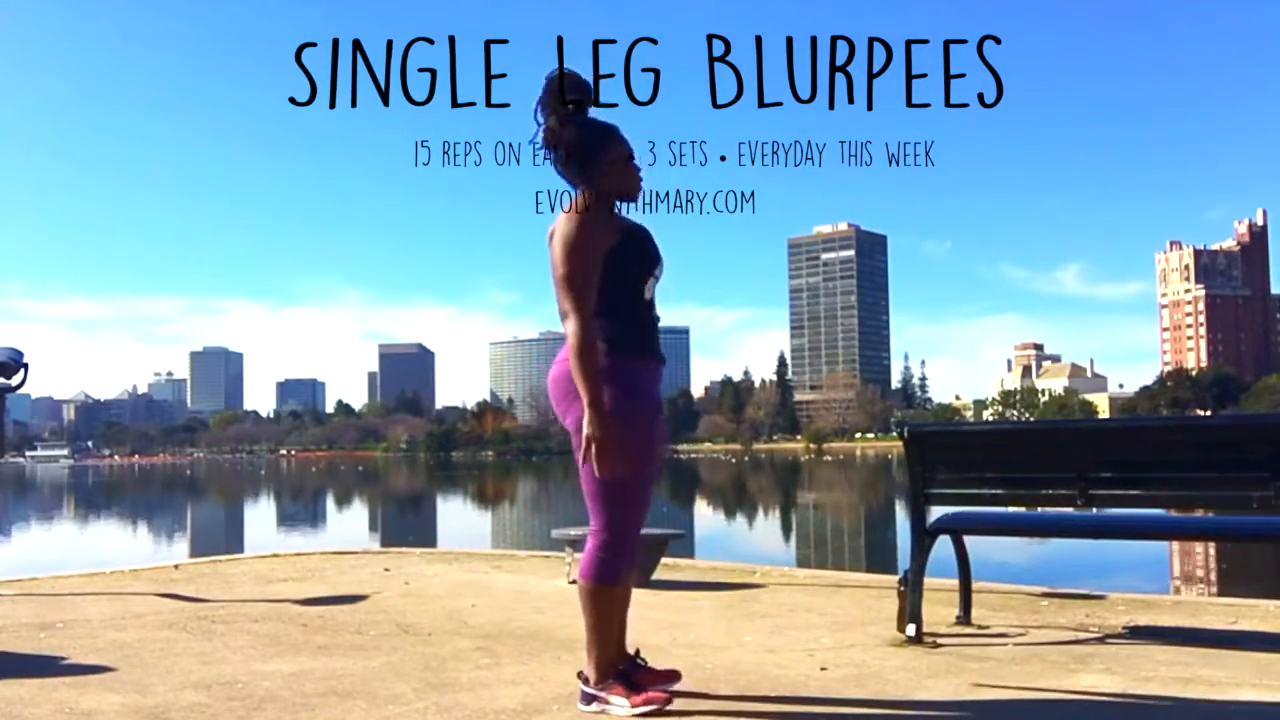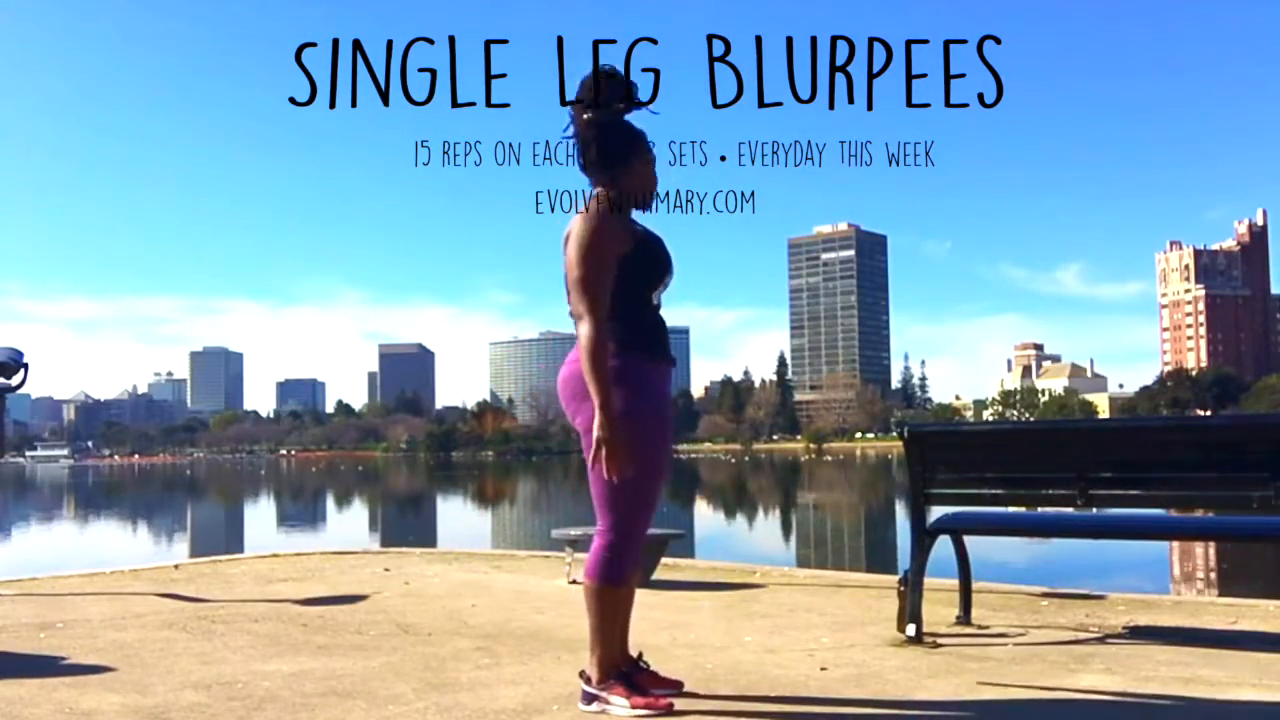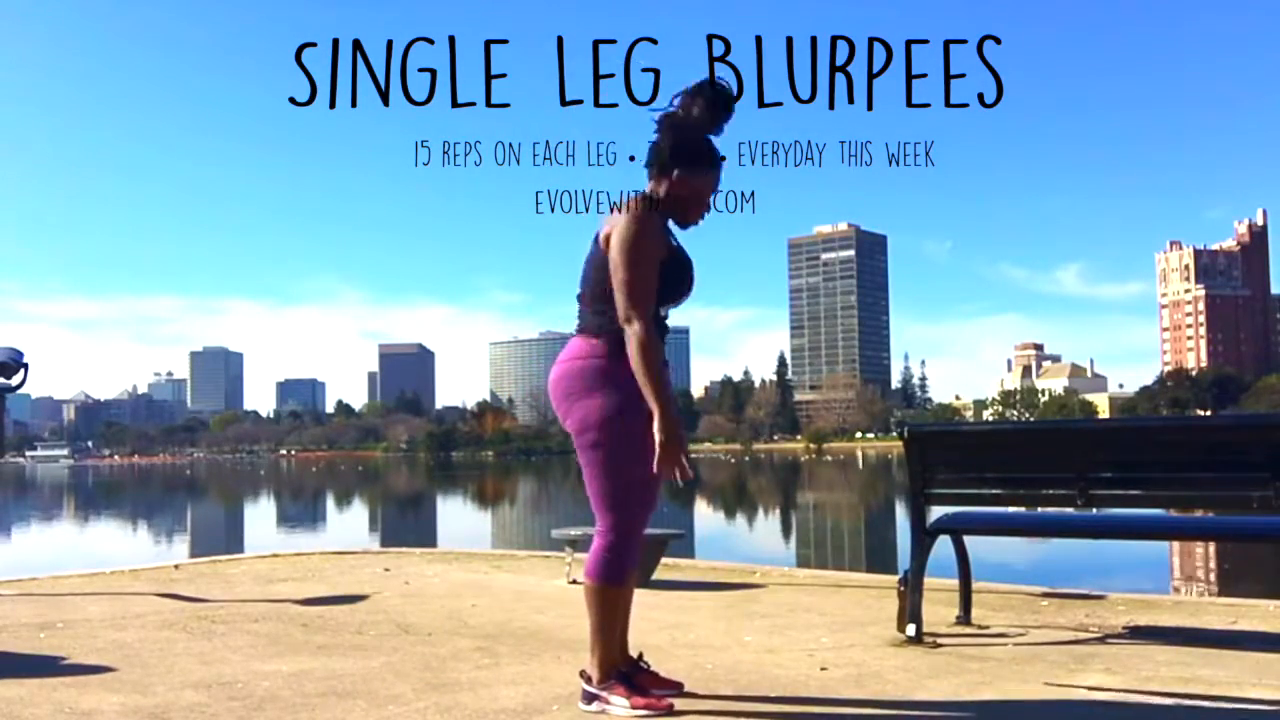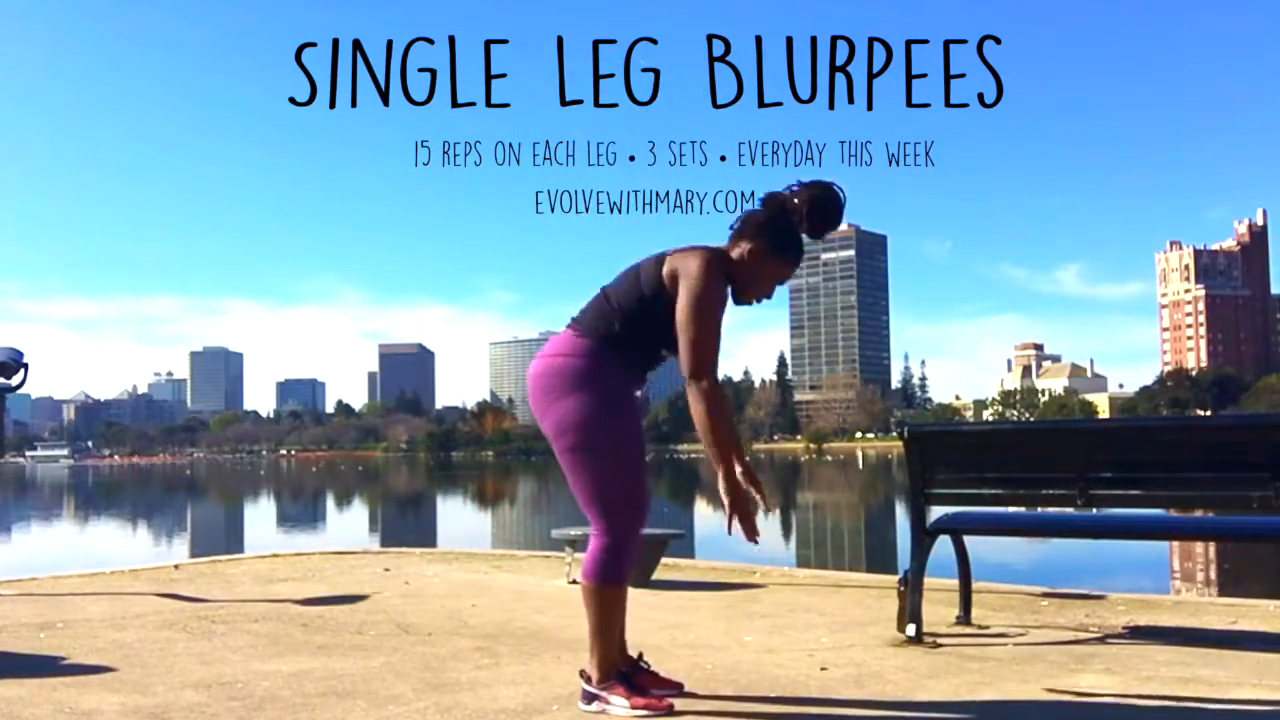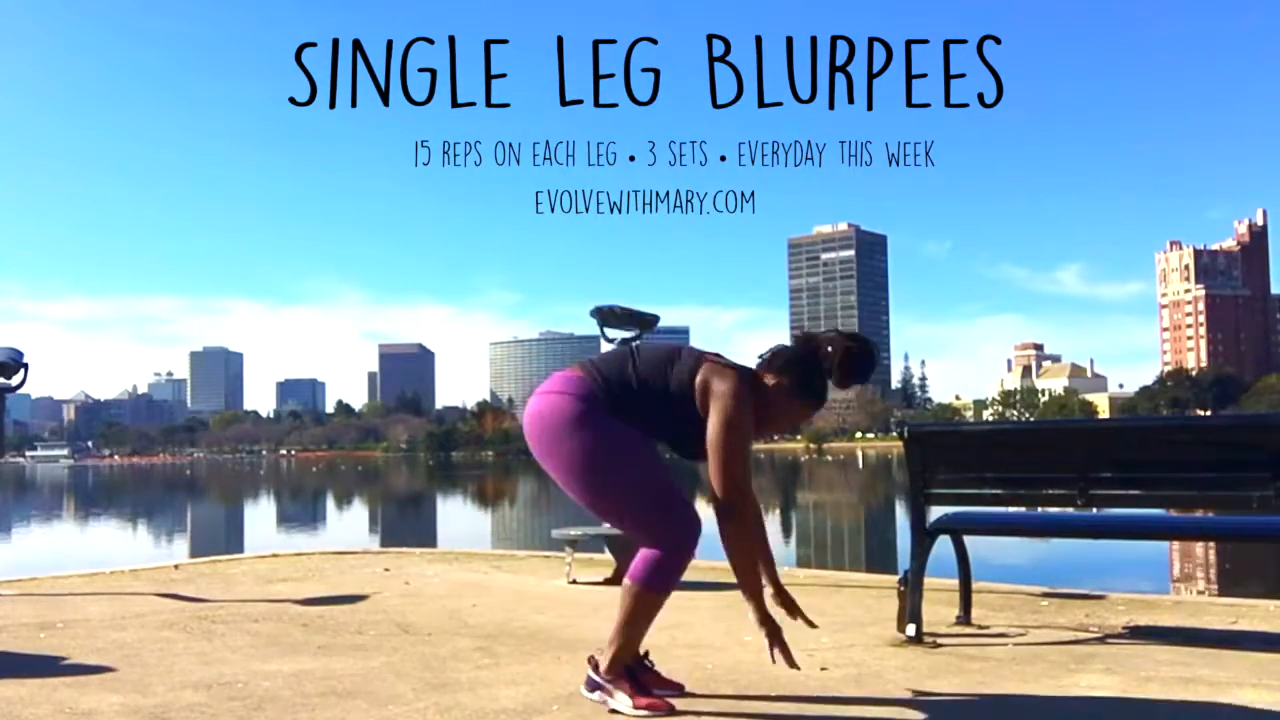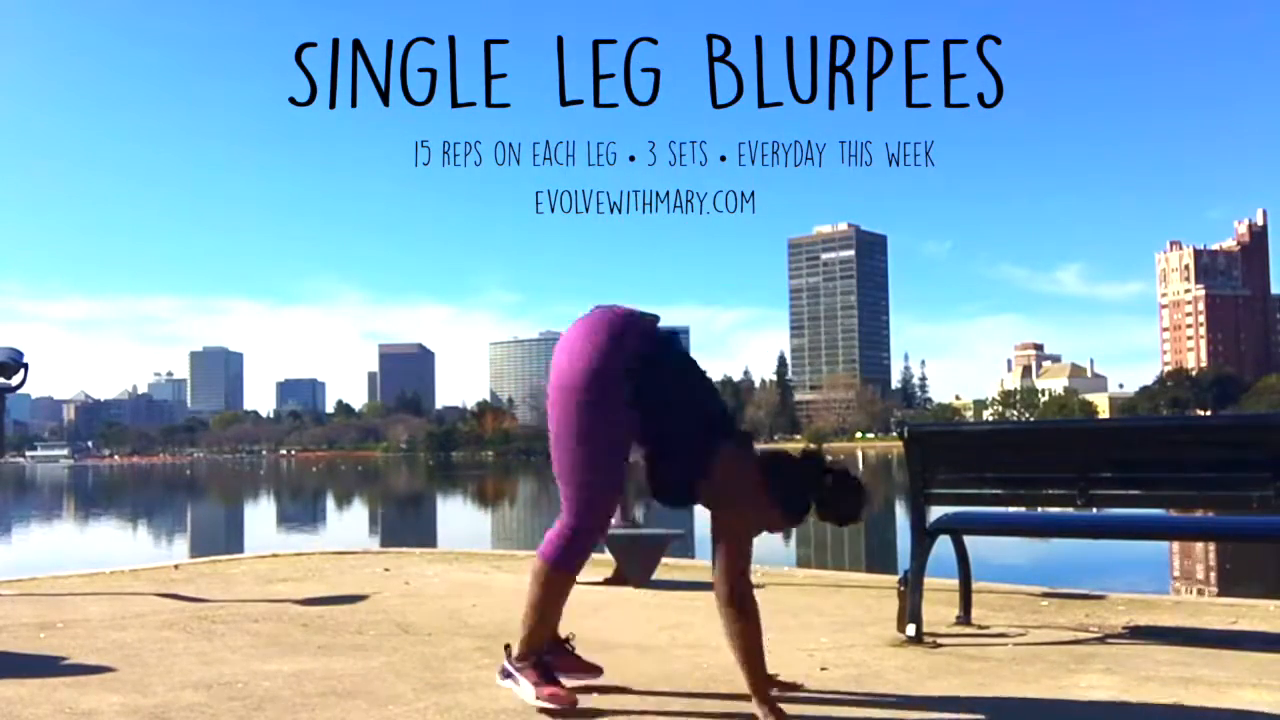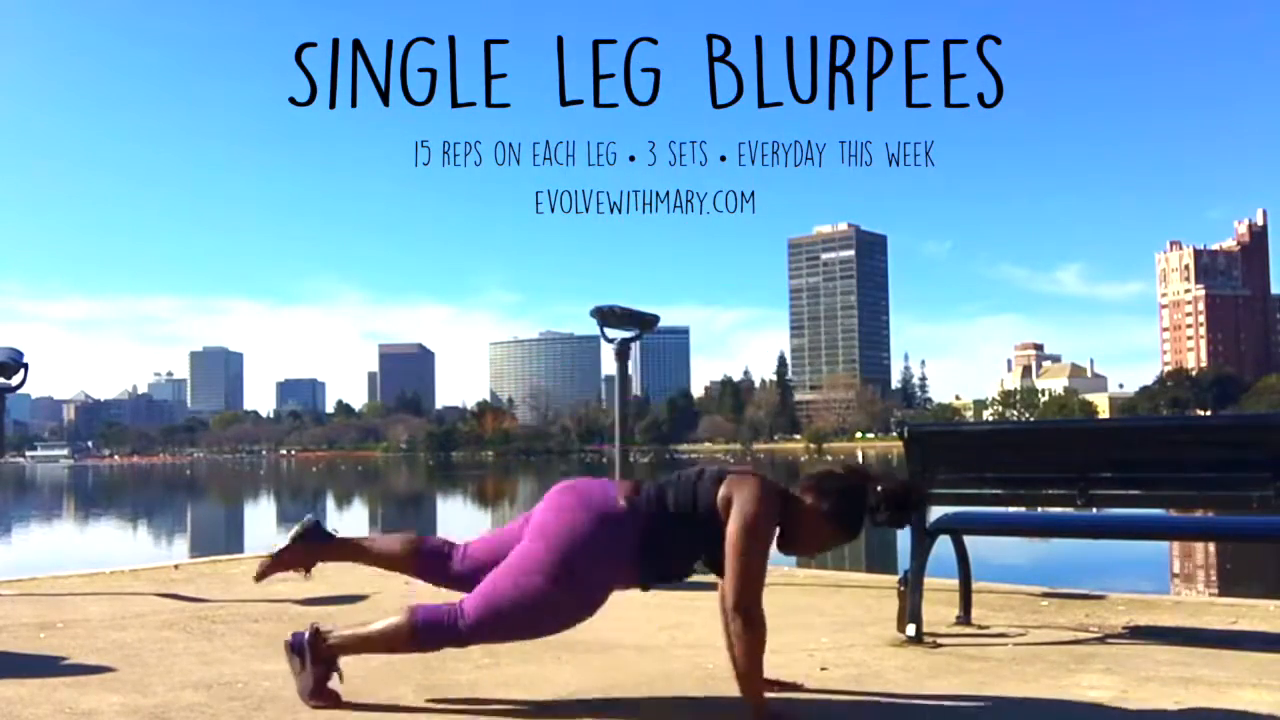
dt=0.2s
person 1, frame 1
left shoulder: (608, 224)
right shoulder: (580, 223)
right elbow: (579, 323)
right wrist: (597, 409)
left hip: (630, 382)
right hip: (605, 382)
left knee: (625, 529)
right knee: (613, 529)
left ankle: (617, 660)
person 1, frame 2
left shoulder: (619, 227)
right shoulder: (595, 224)
right elbow: (591, 325)
right wrist: (605, 413)
left hip: (638, 382)
right hip: (616, 382)
left knee: (629, 530)
right knee: (619, 530)
left ankle: (617, 663)
person 1, frame 3
left shoulder: (647, 225)
right shoulder: (638, 221)
right elbow: (634, 325)
left wrist: (660, 410)
right wrist: (664, 416)
left hip: (610, 379)
right hip: (599, 376)
left knee: (626, 526)
right knee: (620, 527)
left ankle: (617, 663)
person 1, frame 4
left shoulder: (700, 275)
right shoulder: (704, 271)
left elbow: (704, 384)
right elbow: (699, 382)
left wrist: (739, 461)
right wrist: (727, 474)
left hip: (593, 380)
right hip: (575, 376)
left knee: (624, 524)
right knee: (615, 529)
left ankle: (616, 662)
person 1, frame 5
left shoulder: (737, 392)
right shoulder: (735, 394)
left elbow: (740, 506)
right elbow: (731, 510)
left wrist: (772, 585)
right wrist: (760, 612)
left hip: (589, 417)
right hip: (569, 414)
left knee: (672, 533)
right knee: (676, 534)
left ankle: (624, 659)
right ankle: (610, 670)
person 1, frame 6
left shoulder: (730, 477)
right shoulder: (741, 484)
left elbow: (731, 581)
right elbow: (733, 594)
left wrist: (756, 667)
left knee: (591, 518)
right knee: (584, 520)
left ankle: (547, 643)
right ankle: (526, 655)
person 1, frame 7
left shoulder: (761, 505)
right shoulder: (759, 500)
left elbow: (736, 604)
right elbow: (739, 609)
left hip: (586, 514)
right hip: (585, 537)
left knee: (457, 566)
right knee: (466, 620)
left ankle: (321, 543)
right ankle: (321, 645)
